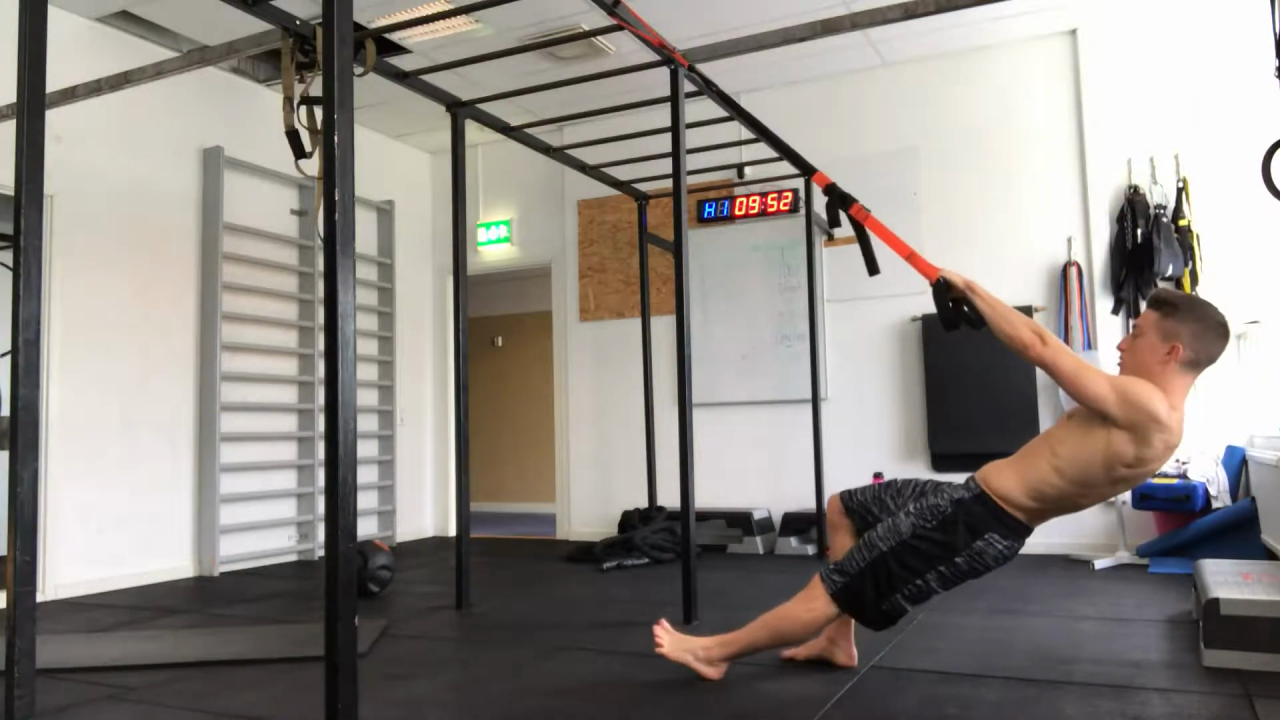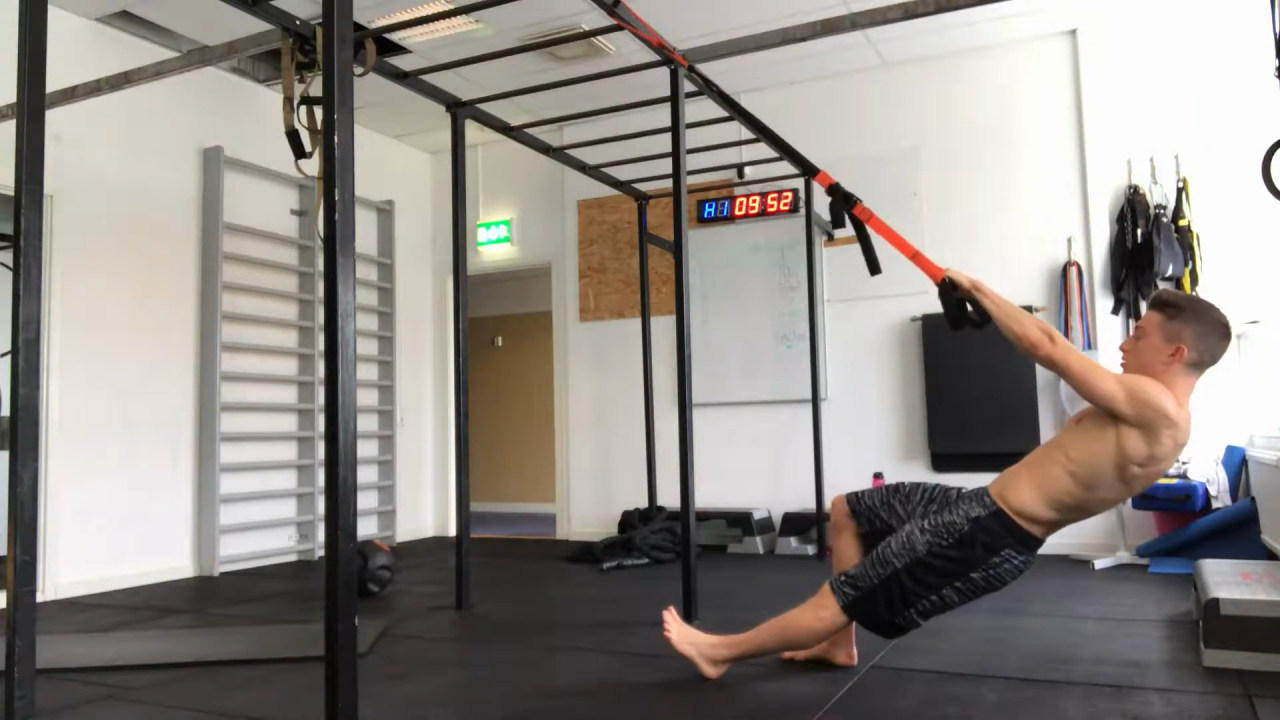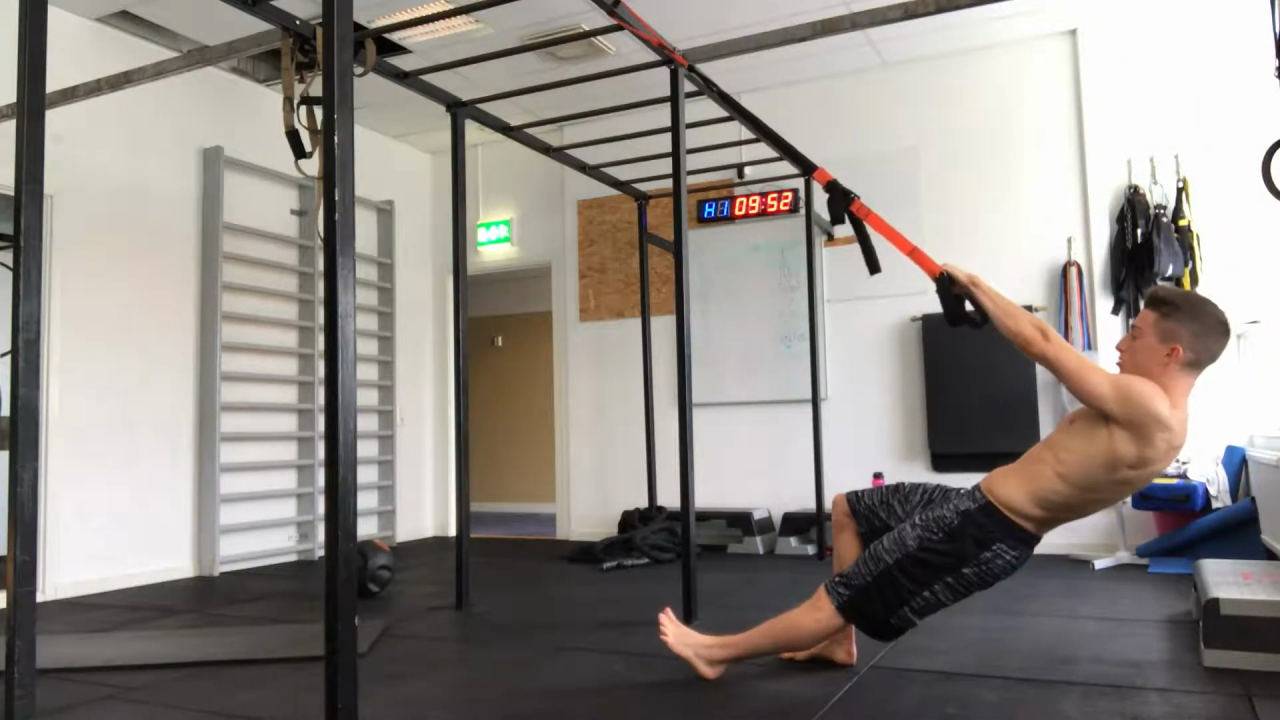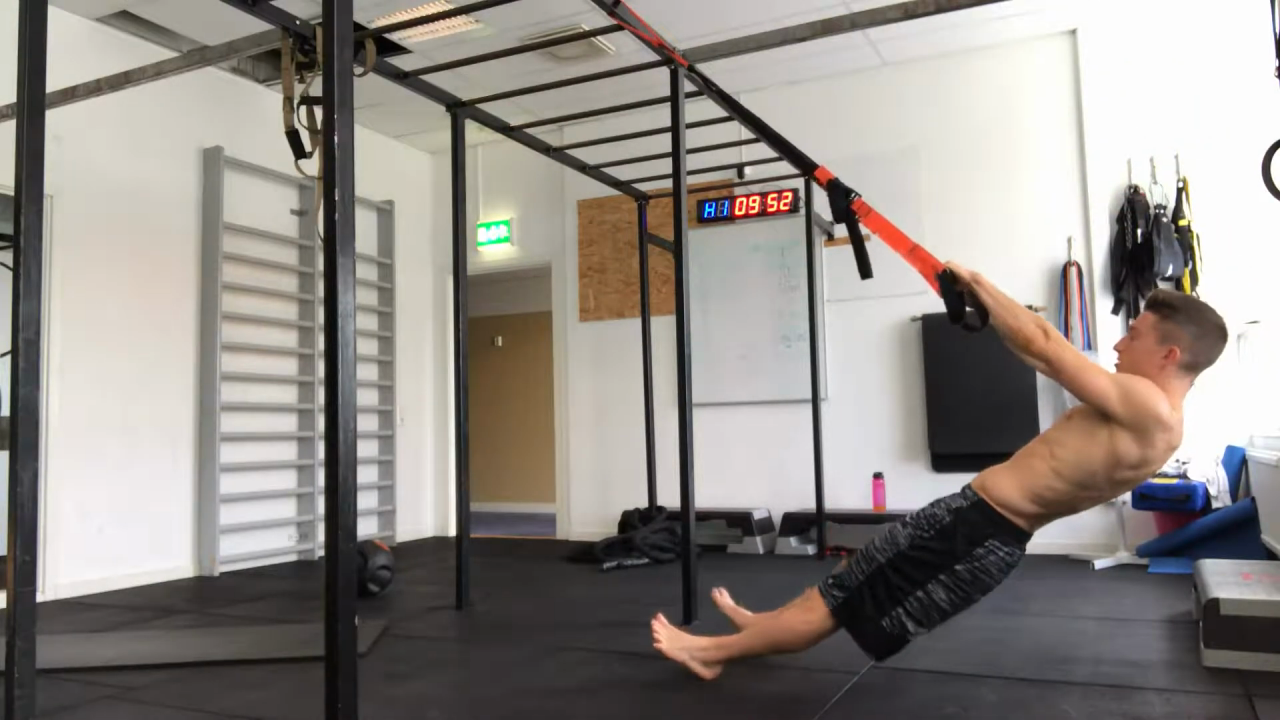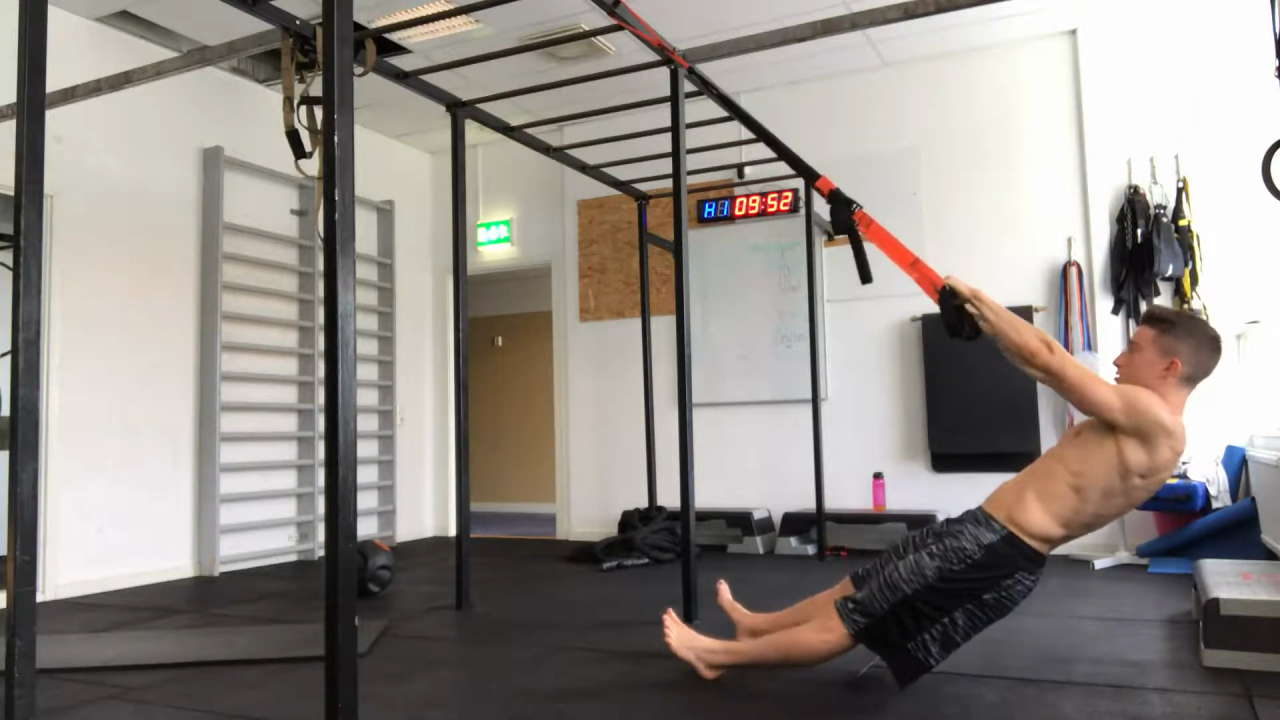
dt=0.5s
person 1, frame 1
left shoulder: (1146, 408)
right shoulder: (1147, 413)
left elbow: (1038, 346)
right elbow: (1047, 352)
left wrist: (968, 286)
left hip: (976, 521)
right hip: (977, 503)
left knee: (826, 592)
right knee: (841, 509)
left ankle: (714, 652)
right ankle: (838, 641)
person 1, frame 2
left shoulder: (1156, 408)
right shoulder: (1146, 415)
left elbow: (1047, 347)
left wrist: (976, 288)
left hip: (988, 537)
right hip: (983, 509)
left knee: (838, 598)
right knee: (845, 512)
left ankle: (721, 651)
right ankle: (839, 642)
person 1, frame 3
left shoulder: (1147, 406)
right shoulder: (1155, 416)
left elbow: (1041, 343)
right elbow: (1051, 351)
left wrist: (972, 283)
right wrist: (978, 298)
left hip: (982, 530)
right hip: (983, 510)
left knee: (833, 600)
right knee: (847, 509)
left ankle: (716, 652)
right ankle: (840, 641)
person 1, frame 4
left shoulder: (1147, 407)
right shoulder: (1144, 414)
left elbow: (1044, 345)
right elbow: (1048, 360)
left wrist: (976, 282)
right wrist: (982, 302)
left hip: (978, 527)
right hip: (986, 523)
left knee: (835, 600)
right knee: (850, 575)
left ankle: (713, 652)
right ankle: (758, 622)
person 1, frame 5
left shoulder: (1153, 419)
right shoulder: (1140, 428)
left elbow: (1047, 358)
right elbow: (1044, 370)
left wrist: (974, 296)
right wrist: (981, 318)
left hip: (996, 555)
right hip: (986, 530)
left knee: (851, 622)
right knee: (859, 586)
left ankle: (719, 654)
right ankle: (755, 625)
